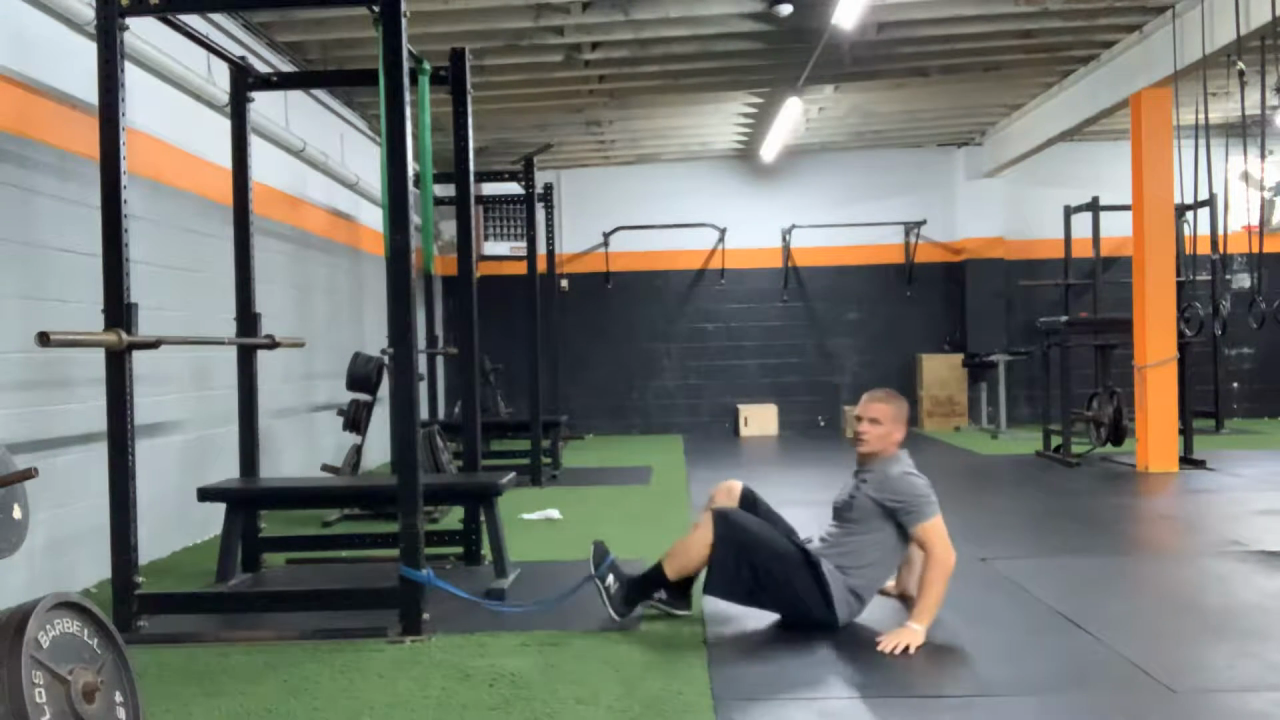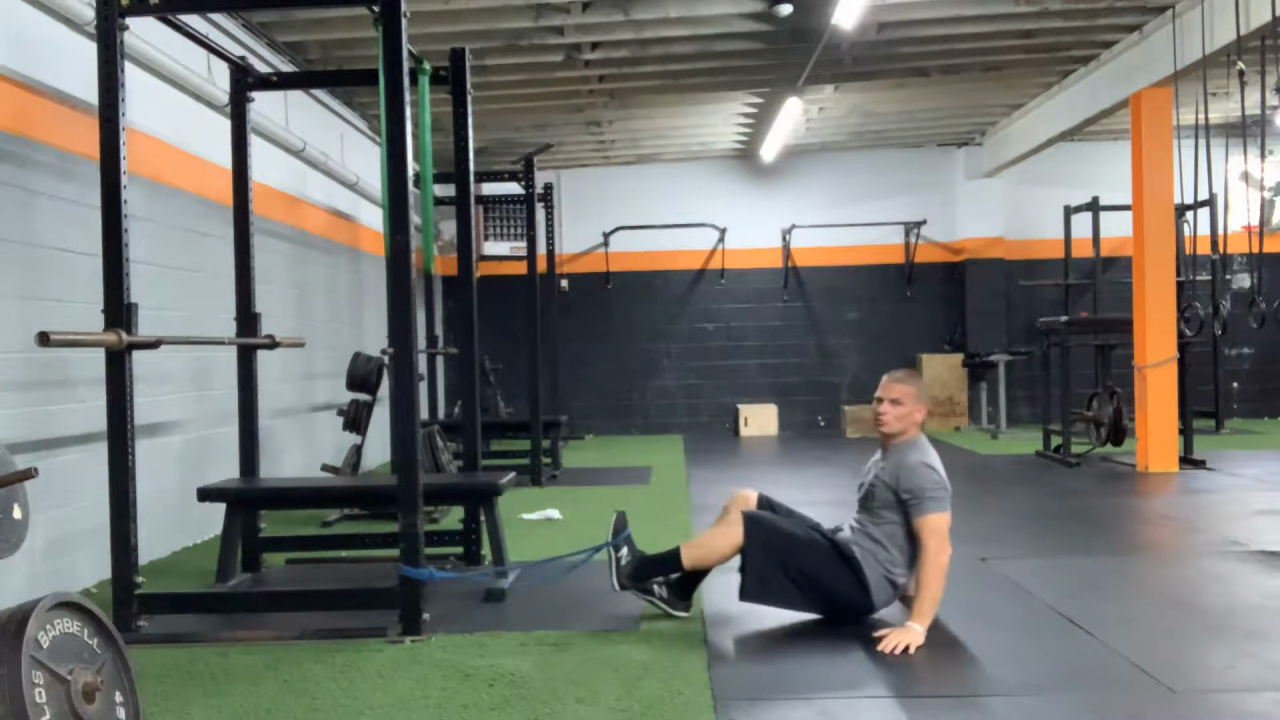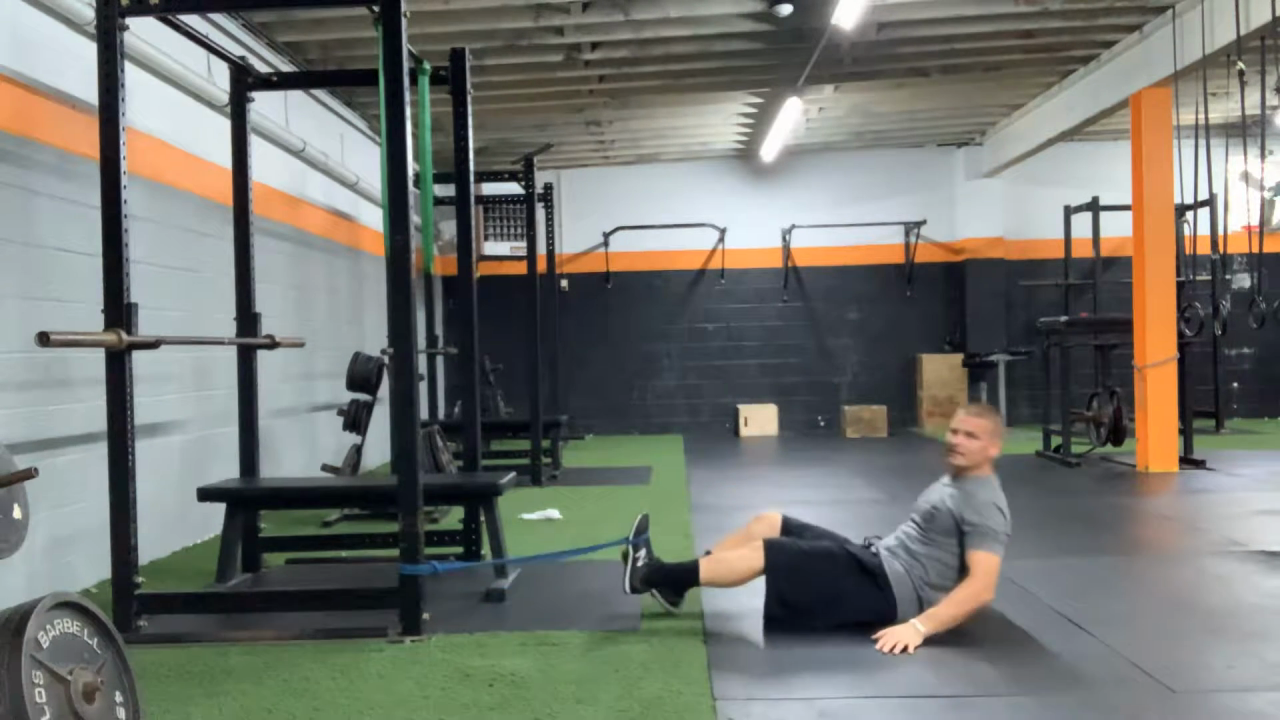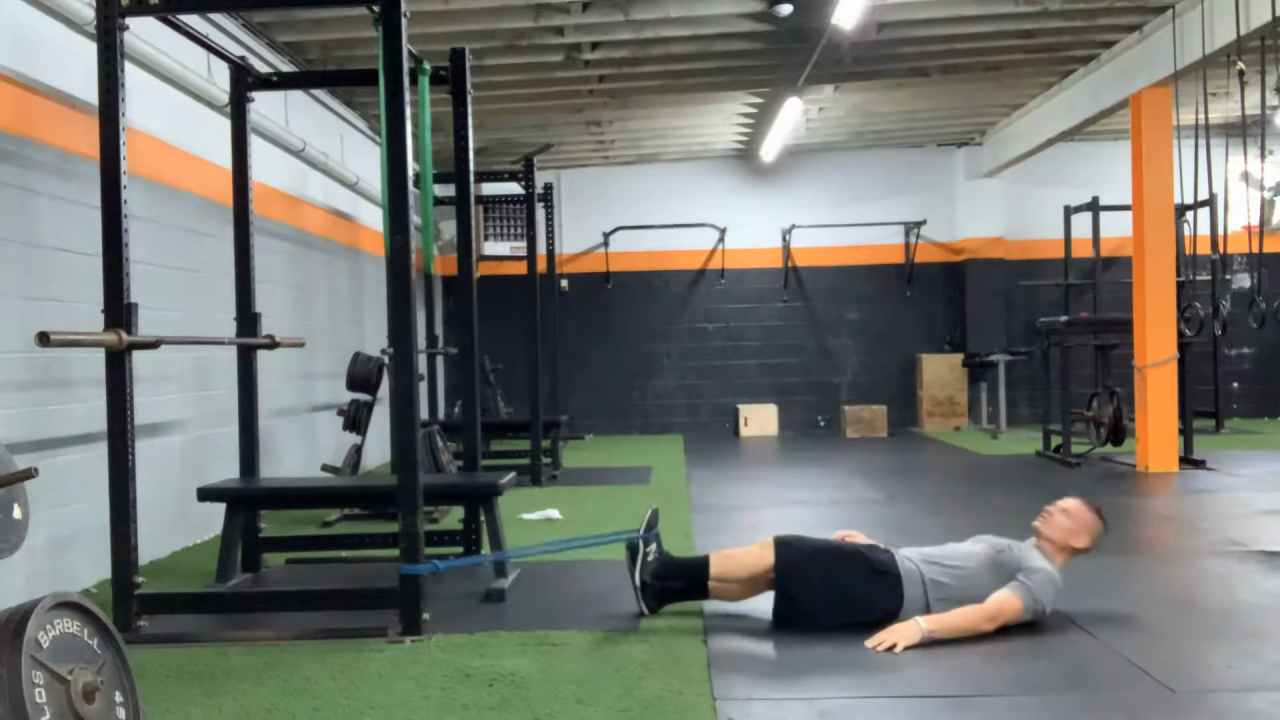
dt=0.5s
person 1, frame 1
left shoulder: (900, 480)
right shoulder: (872, 469)
left elbow: (942, 553)
right elbow: (906, 536)
left wrist: (916, 625)
right wrist: (905, 586)
left hip: (824, 598)
right hip: (811, 564)
left knee: (718, 522)
right knee: (729, 492)
left ankle: (631, 593)
right ankle: (675, 591)
person 1, frame 2
left shoulder: (917, 467)
right shoulder: (890, 452)
left elbow: (937, 550)
left wrist: (916, 625)
right wrist: (900, 579)
left hip: (861, 582)
right hip: (846, 553)
left knee: (743, 526)
right knee: (745, 501)
left ankle: (639, 570)
right ankle: (678, 592)
person 1, frame 3
left shoulder: (985, 506)
right shoulder: (954, 480)
left elbow: (982, 586)
left wrist: (917, 626)
left hip: (890, 592)
right hip: (874, 561)
left knee: (761, 552)
right knee: (768, 523)
left ankle: (654, 575)
right ankle: (672, 585)
person 1, frame 4
left shoulder: (1041, 578)
right shoulder: (1016, 553)
left elbow: (988, 617)
left wrist: (919, 626)
right wrist: (874, 540)
left hip: (895, 590)
right hip: (893, 568)
left knee: (772, 554)
right knee: (767, 573)
left ankle: (662, 569)
right ankle: (659, 589)
